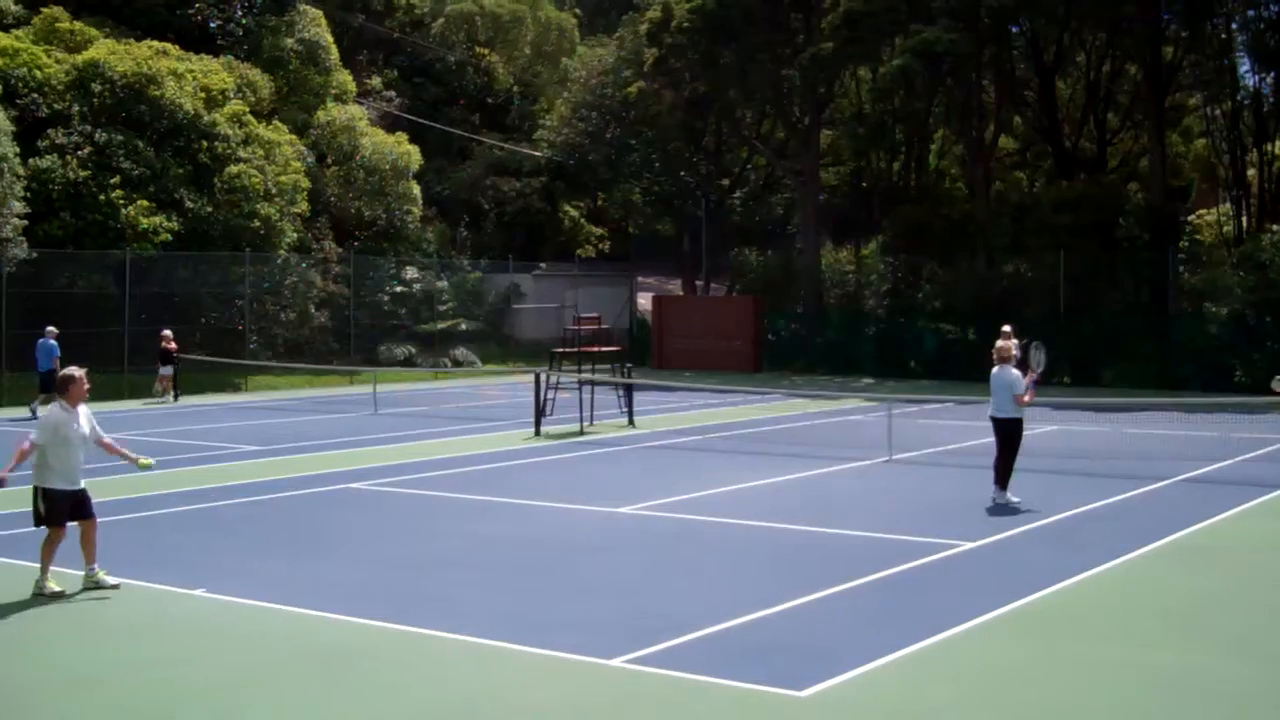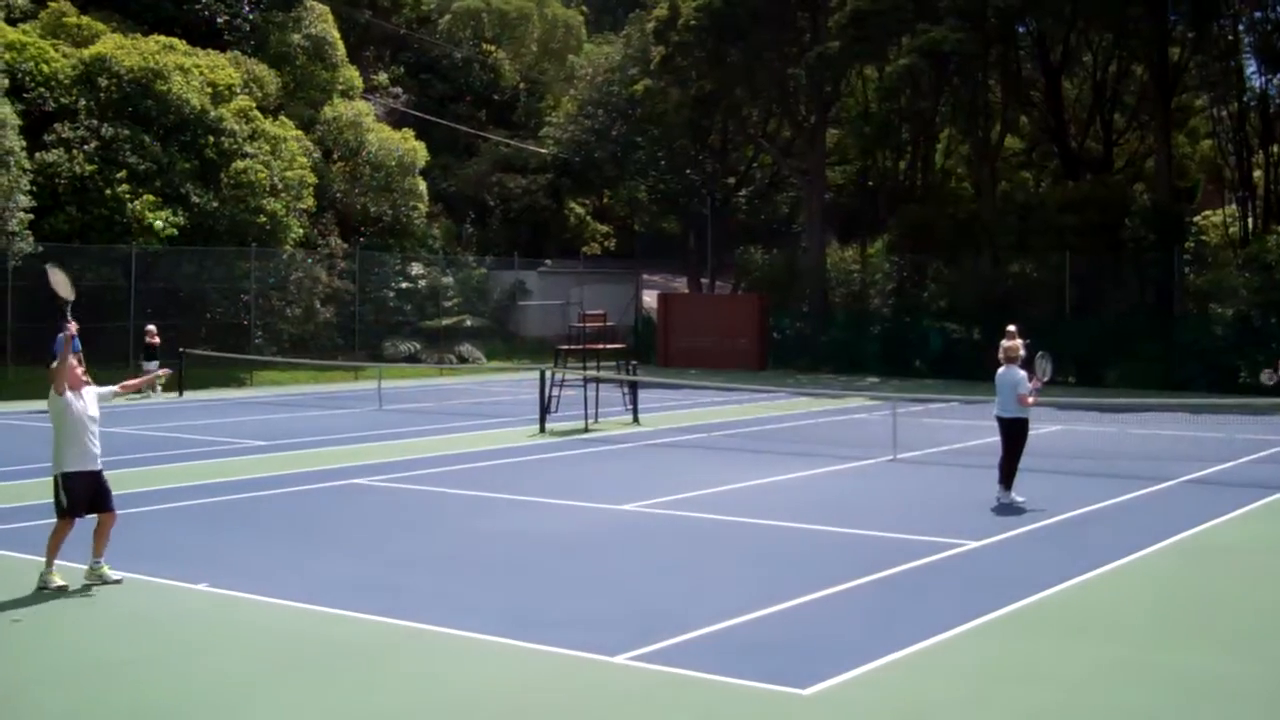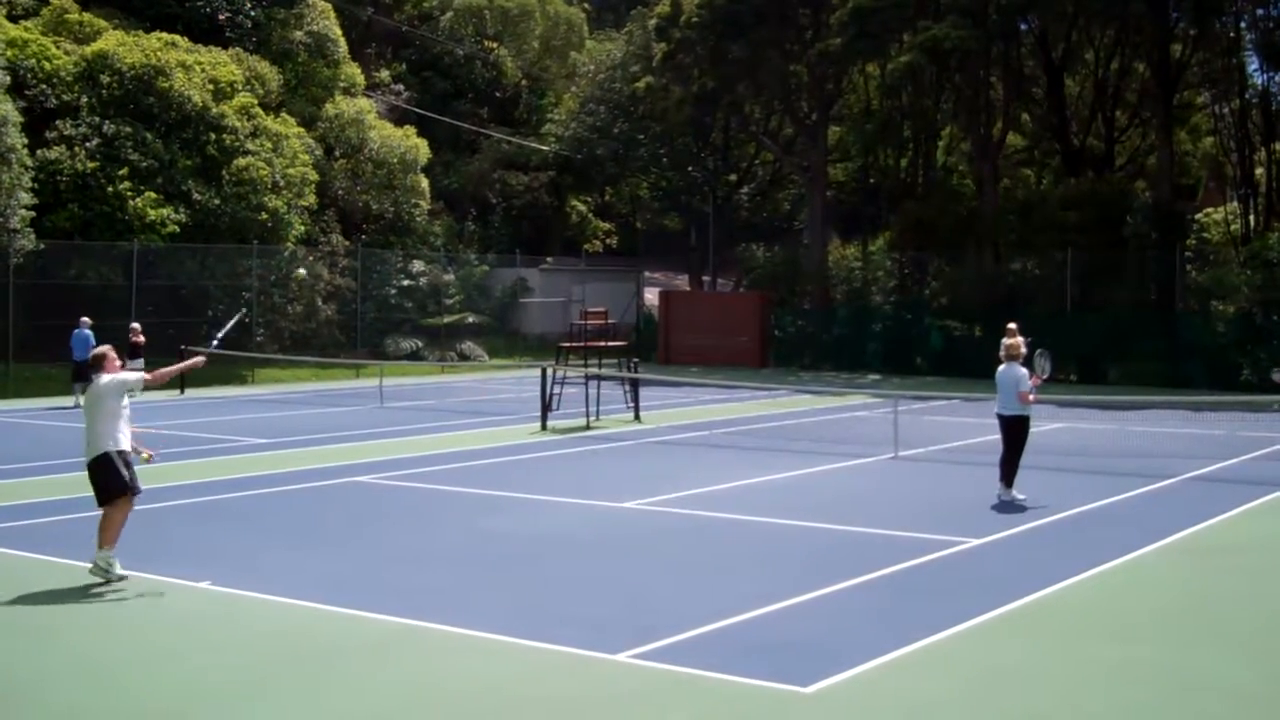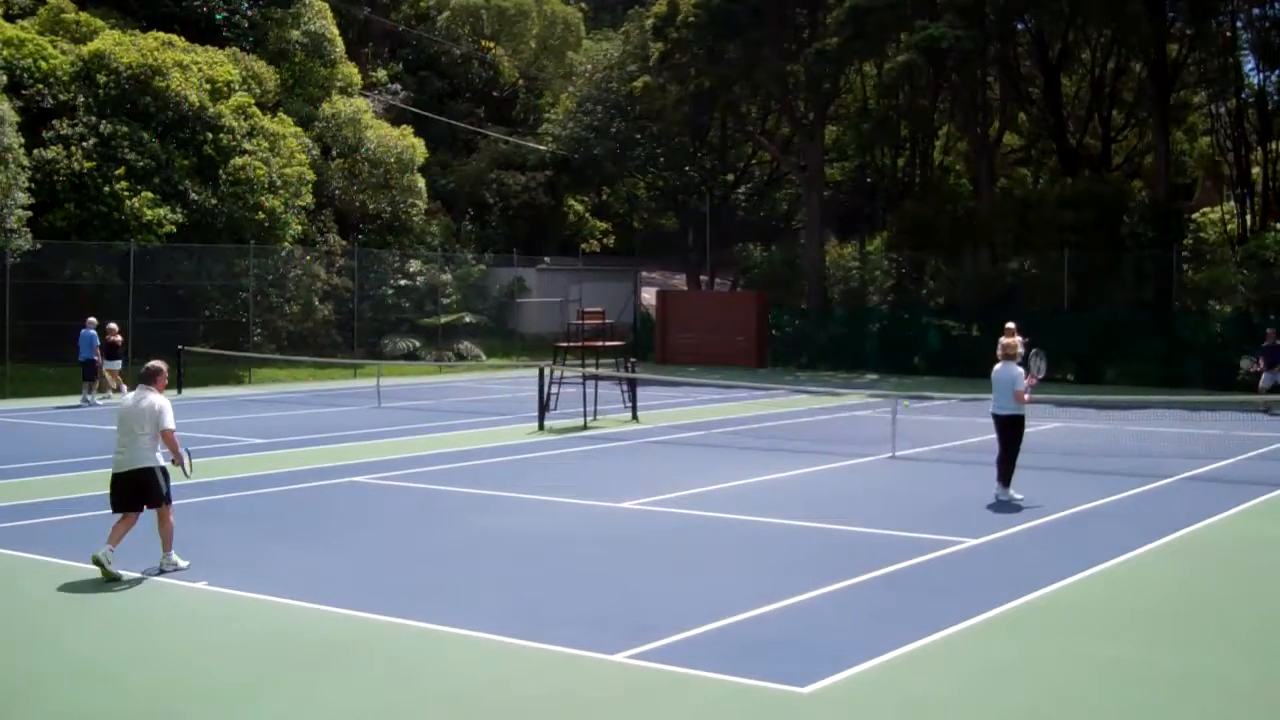
dt=0.5s
person 1, frame 1
left shoulder: (83, 412)
right shoulder: (53, 417)
left elbow: (102, 440)
right elbow: (31, 445)
left wrist: (130, 457)
left hip: (74, 484)
right hip: (50, 485)
left knee: (90, 523)
right knee: (57, 531)
left ankle: (92, 574)
right ankle: (42, 580)
person 1, frame 2
left shoulder: (92, 392)
right shoulder: (60, 398)
left elbow: (121, 388)
right elbow: (60, 377)
left wrist: (151, 377)
right wrist: (67, 342)
left hip: (93, 468)
right hip: (69, 471)
left knee: (108, 516)
right knee: (66, 522)
left ankle: (96, 567)
right ankle: (47, 573)
person 1, frame 3
left shoulder: (94, 392)
right shoulder: (112, 381)
right elbow: (154, 378)
left wrist: (133, 447)
right wrist: (187, 364)
left hip: (97, 454)
right hip: (109, 451)
left knee: (112, 508)
right knee: (123, 501)
left ankle: (102, 560)
right ankle: (107, 555)
person 1, frame 4
left shoulder: (126, 401)
right shoulder: (160, 402)
right elbow: (168, 435)
right wrist: (177, 455)
left hip: (121, 465)
right hip: (148, 464)
left knee: (129, 515)
right knee: (164, 509)
left ankle: (107, 552)
right ankle: (168, 558)
